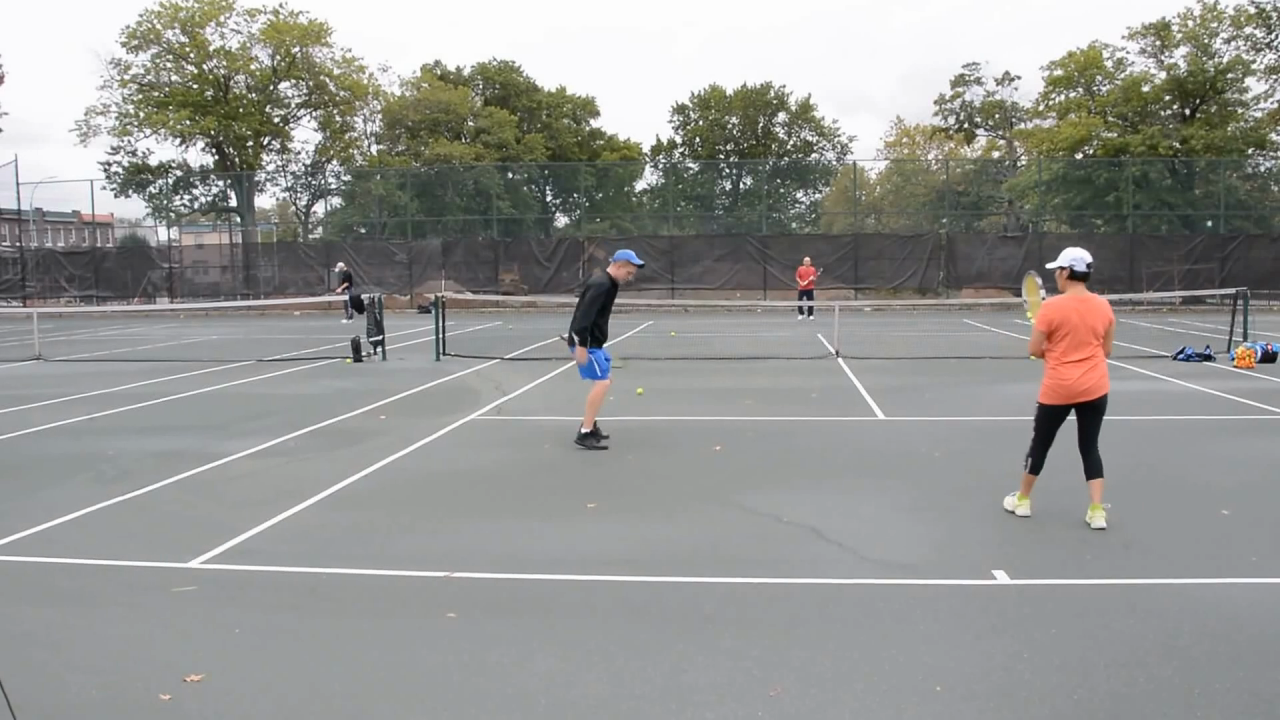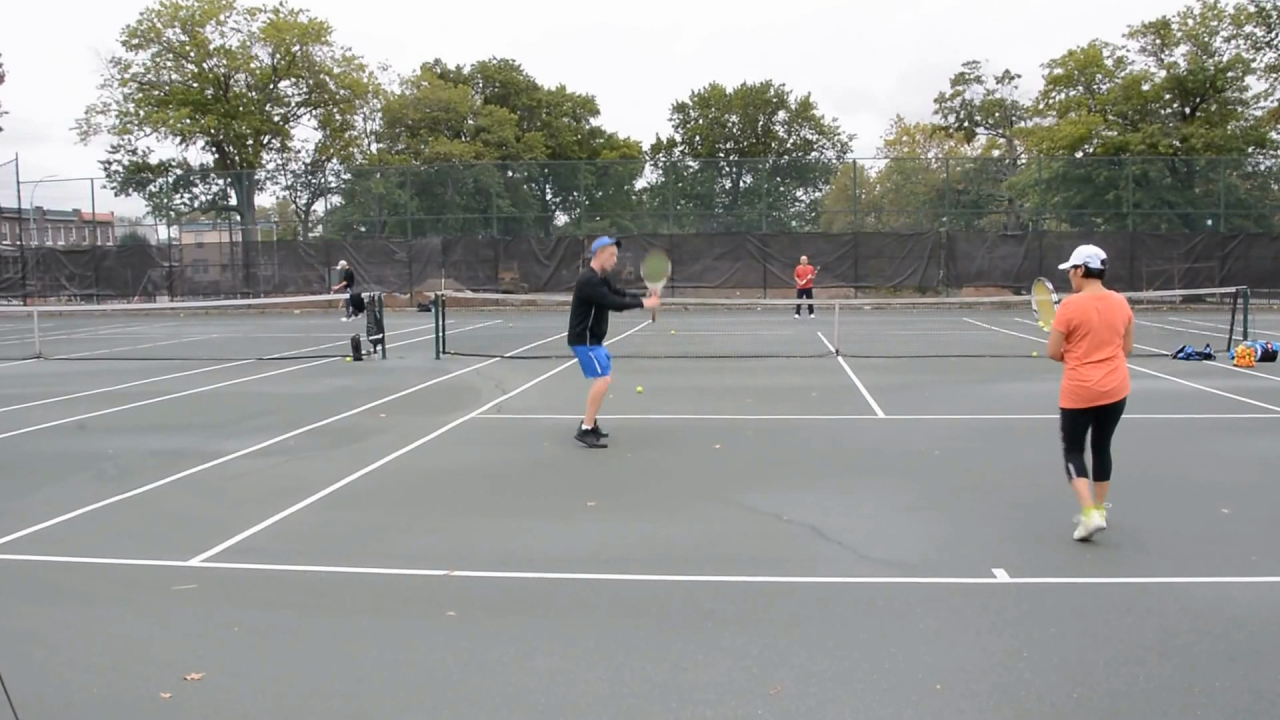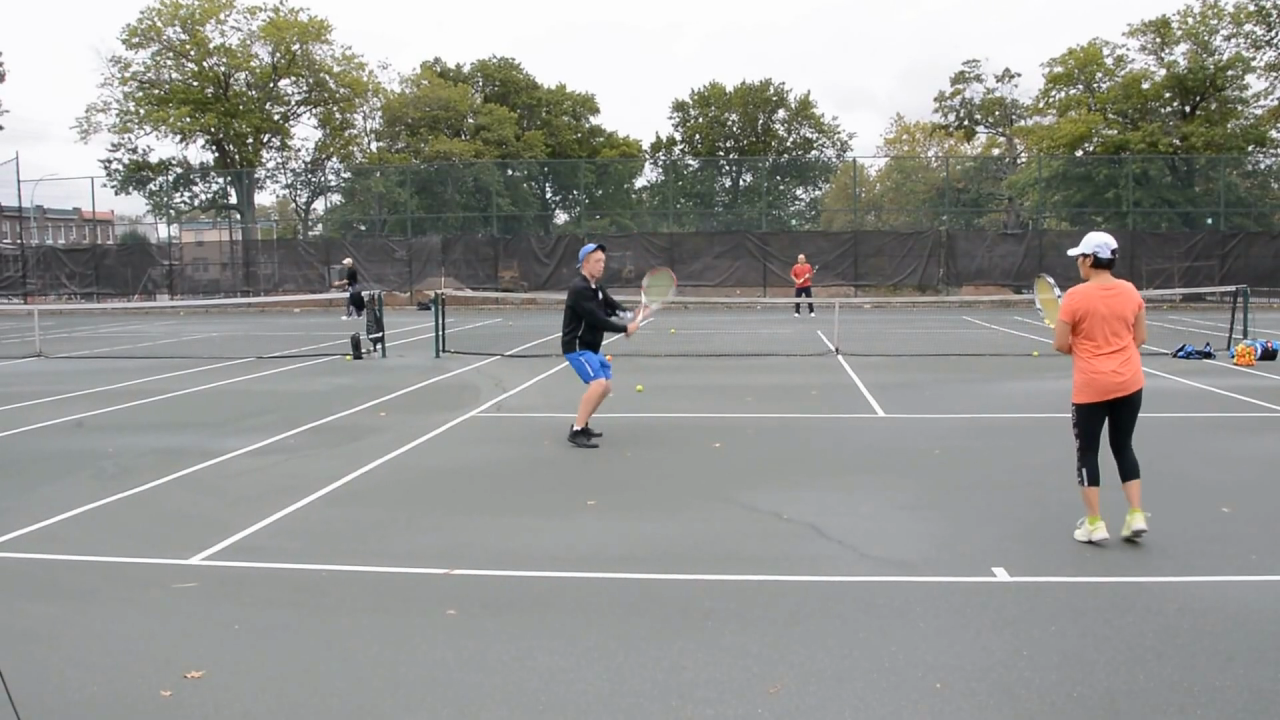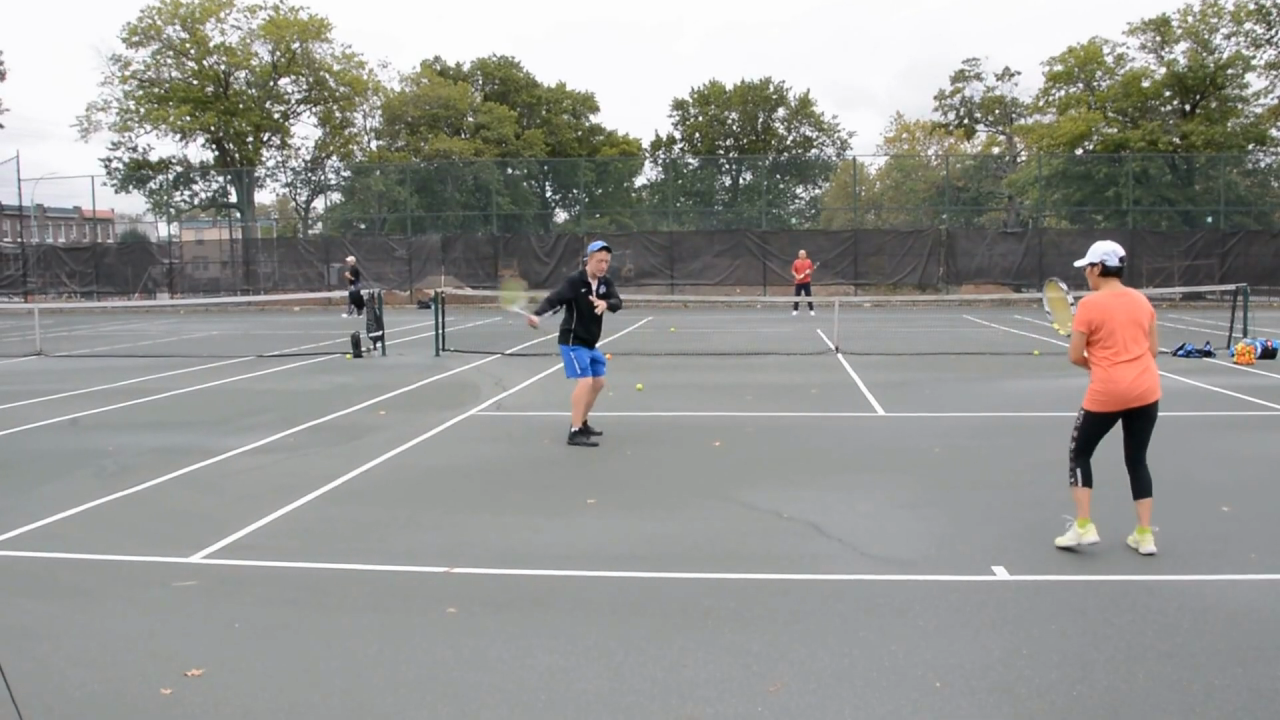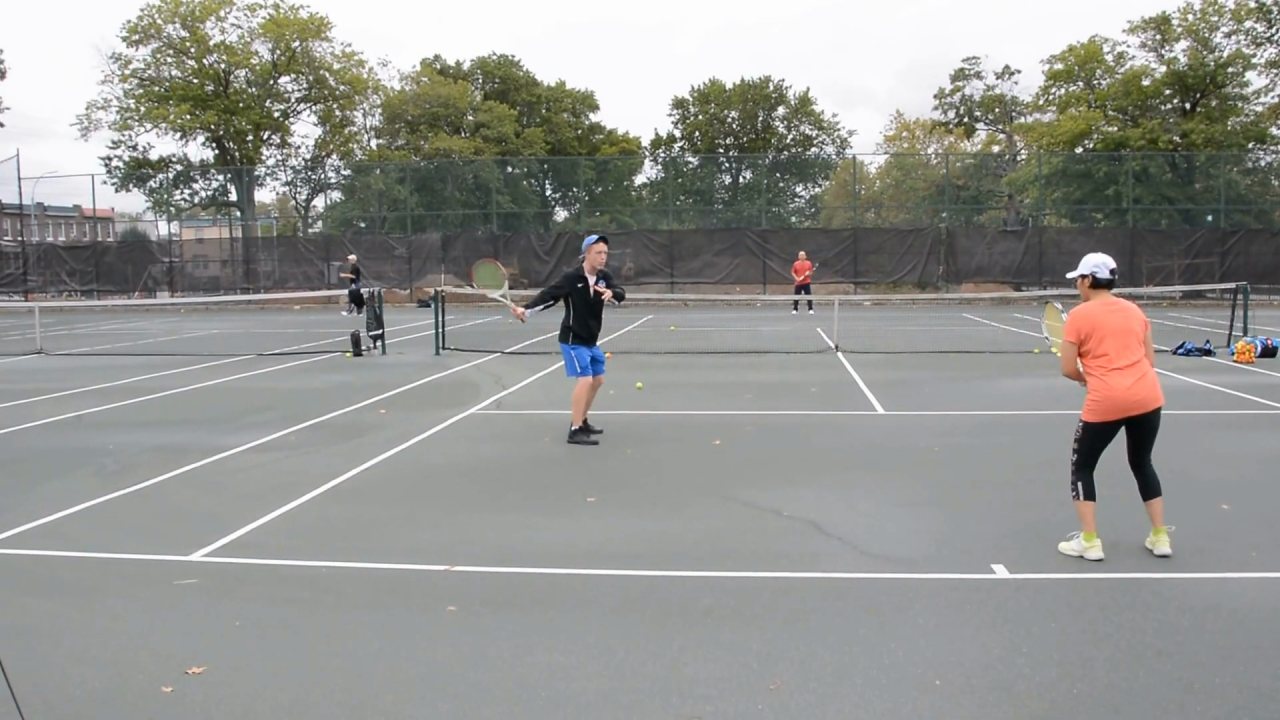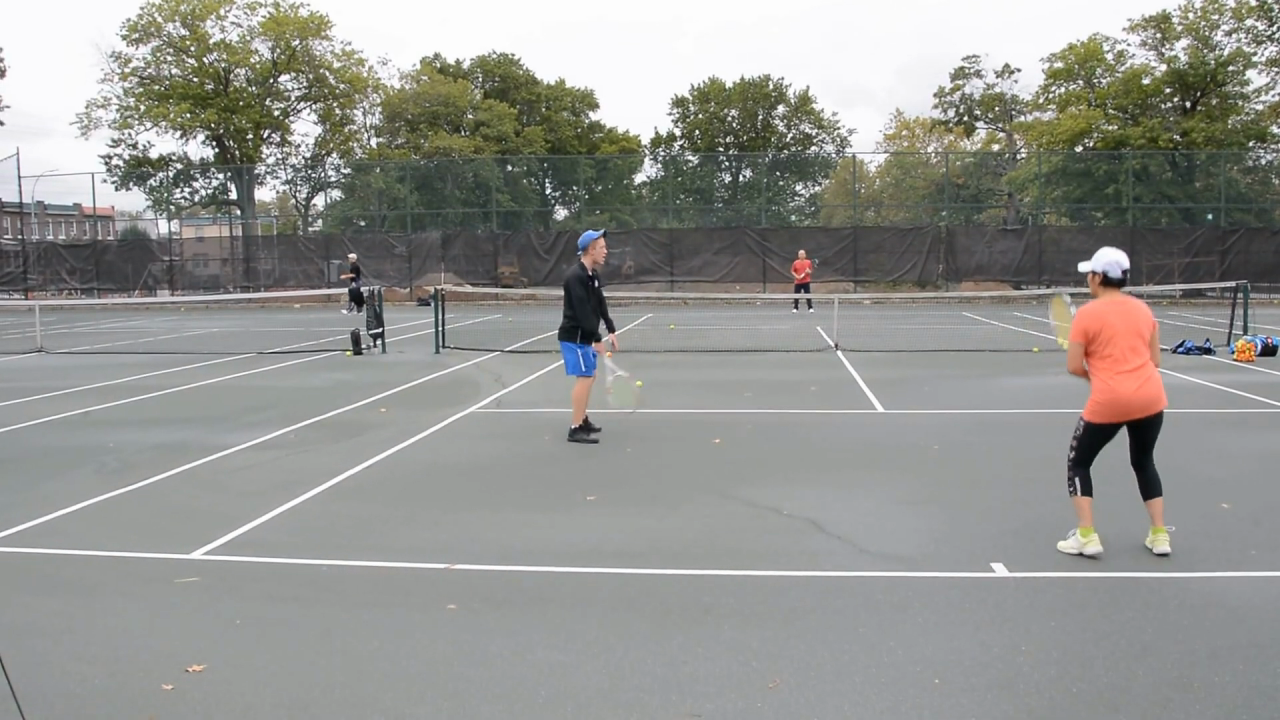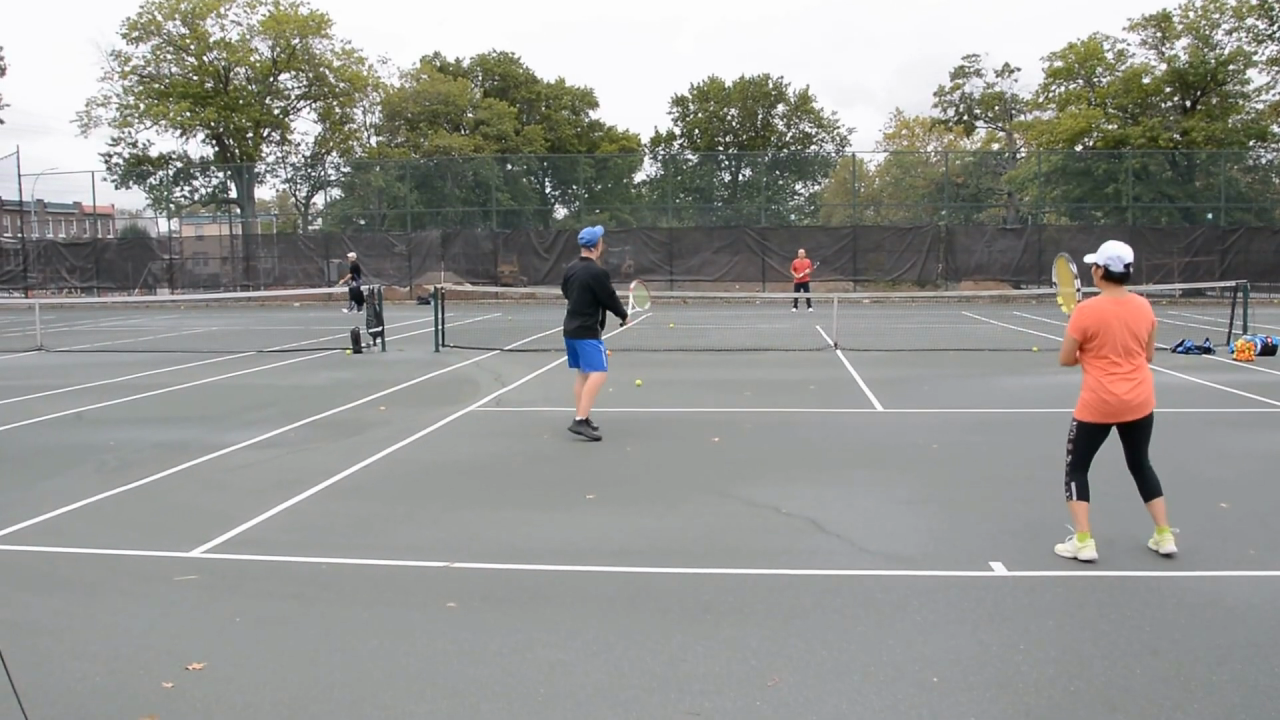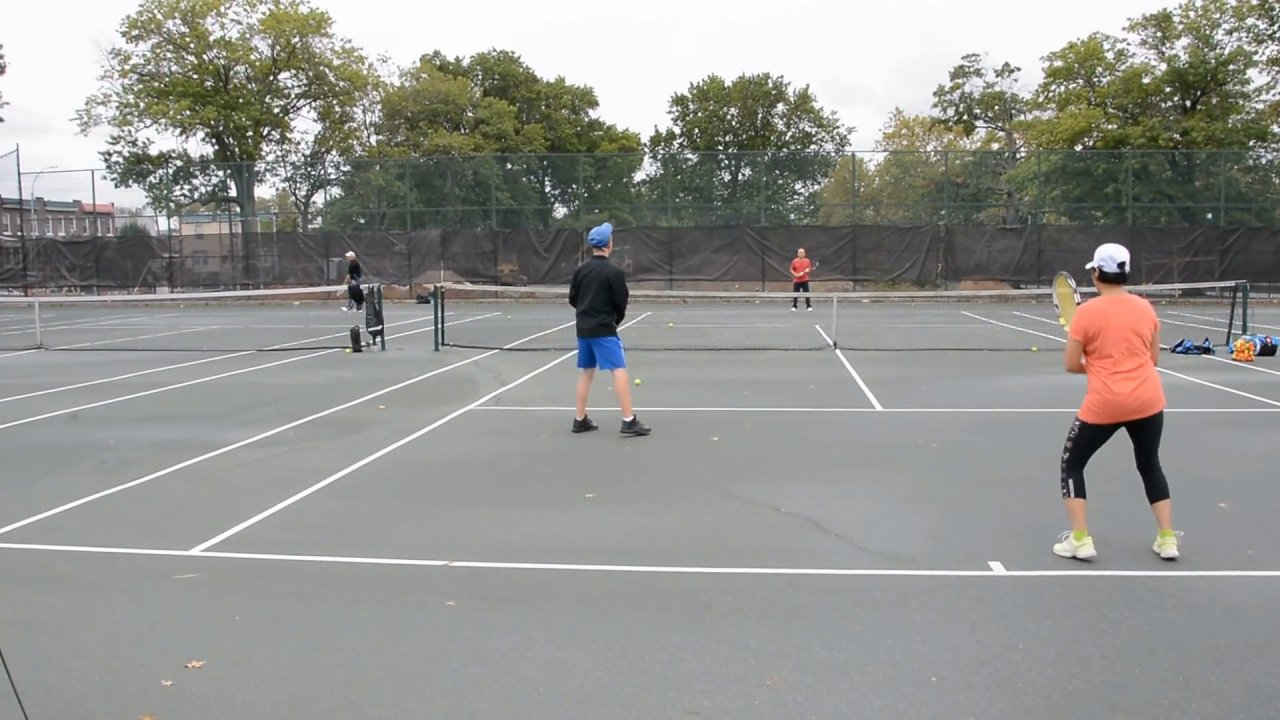
dt=0.4s
person 1, frame 1
left shoulder: (1052, 307)
right shoulder: (1103, 305)
left elbow: (1035, 349)
right elbow: (1107, 350)
left hip: (1058, 389)
right hip: (1095, 388)
left knee: (1040, 443)
right knee: (1090, 448)
left ankle: (1022, 500)
right ankle: (1097, 511)
person 1, frame 2
left shoulder: (1070, 305)
right shoulder: (1121, 303)
left elbow: (1053, 352)
right elbow: (1127, 349)
left hip: (1079, 392)
right hip: (1115, 389)
left knee: (1073, 452)
right knee: (1101, 447)
left ankle: (1090, 513)
right ankle: (1099, 510)
person 1, frame 3
left shoulder: (1075, 296)
right shoulder: (1131, 292)
left elbow: (1060, 344)
right elbow: (1140, 338)
left hip: (1092, 387)
right hip: (1129, 383)
left knee: (1087, 452)
right knee: (1123, 447)
left ankle: (1094, 524)
right ankle: (1136, 516)
person 1, frame 4
left shoulder: (1090, 304)
right shoulder: (1142, 301)
left elbow: (1075, 356)
right elbow: (1153, 349)
left hip: (1107, 394)
right hip: (1146, 392)
left knee: (1079, 454)
right knee: (1137, 460)
left ankle: (1084, 528)
right ankle: (1145, 535)
person 1, frame 5
left shoulder: (1078, 316)
right shoulder: (1135, 311)
left elbow: (1068, 369)
right elbow: (1149, 360)
left hip: (1105, 404)
right hip: (1147, 398)
left knee: (1081, 467)
right knee: (1141, 464)
left ankle: (1089, 541)
right ankle: (1160, 537)
person 1, frame 6
left shoulder: (1087, 314)
right shoulder: (1143, 310)
left elbow: (1074, 367)
right elbow: (1155, 361)
left hip: (1108, 403)
right hip: (1150, 400)
left knee: (1078, 464)
right knee: (1143, 463)
left ankle: (1087, 537)
right ankle: (1159, 536)
person 1, frame 7
left shoulder: (1086, 311)
right shoulder: (1144, 308)
left elbow: (1066, 359)
right elbow: (1148, 356)
left hip: (1097, 406)
right hip: (1140, 402)
left knee: (1076, 467)
right knee: (1140, 465)
left ankle: (1083, 542)
right ankle: (1165, 536)
person 1, frame 8
left shoulder: (1086, 312)
right shoulder: (1146, 308)
left elbow: (1071, 364)
right elbow: (1154, 359)
left hip: (1103, 405)
right hip: (1147, 402)
left knee: (1071, 464)
right knee: (1150, 466)
left ankle: (1080, 539)
right ankle: (1168, 540)
person 2, frame 1
left shoulder: (608, 283)
right shoulder: (601, 284)
right elbow: (586, 313)
right wrist: (580, 343)
left hip: (592, 342)
right hip: (586, 343)
left knee: (604, 381)
right knee: (601, 383)
left ankle: (589, 425)
right ankle: (585, 433)
person 2, frame 2
left shoulder: (602, 278)
right shoulder: (588, 280)
left elbow: (620, 295)
right elbow: (613, 303)
left wrist: (645, 297)
right wrist: (643, 303)
left hip: (593, 340)
right hip: (584, 340)
left knee: (602, 380)
right knee: (602, 380)
left ankle: (589, 423)
right ankle: (586, 429)
person 2, frame 3
left shoulder: (596, 286)
right shoulder: (579, 289)
left elbow: (612, 307)
right elbow: (598, 319)
left wrist: (630, 317)
right wrist: (625, 329)
left hip: (590, 348)
right hip: (576, 347)
left knee: (605, 386)
right knee: (598, 383)
left ankle: (581, 425)
right ankle: (577, 432)
person 2, frame 4
left shoulder: (606, 282)
right shoulder: (574, 281)
left elbow: (617, 303)
right elbow: (552, 300)
left wrist: (606, 304)
right wrist: (536, 315)
left hip: (590, 343)
right hip: (573, 342)
left knee: (598, 382)
right knee: (585, 382)
left ankle: (582, 423)
right ankle: (575, 432)
person 2, frame 5
left shoulder: (604, 277)
right shoulder: (571, 278)
left elbow: (621, 294)
right elbow: (547, 296)
left wrist: (611, 293)
right wrist: (525, 309)
left hip: (591, 341)
right hip: (574, 340)
left knee: (597, 380)
right knee: (584, 380)
left ankle: (582, 421)
right ankle: (575, 430)
person 2, frame 6
left shoulder: (593, 275)
right shoulder: (576, 276)
left elbow: (599, 304)
right elbow: (583, 311)
left wrist: (611, 330)
right wrist: (597, 339)
left hip: (585, 337)
right hip: (576, 337)
left knee: (588, 377)
right knee: (585, 378)
left ankle: (581, 419)
right ankle: (575, 429)
person 2, frame 7
left shoulder: (572, 269)
right shoulder: (597, 272)
left elbow: (566, 292)
right elbow: (610, 298)
right wrist: (623, 315)
left hip: (571, 329)
right hip: (588, 331)
left knee: (583, 373)
right knee: (598, 374)
left ankle: (582, 418)
right ankle: (580, 420)
person 2, frame 8
left shoulder: (581, 270)
right shoulder: (614, 272)
left elbow: (573, 299)
right elbow: (621, 302)
right wrist: (617, 319)
left hip: (583, 329)
right hip: (604, 330)
left knee: (587, 373)
right knee: (619, 371)
left ankle: (580, 420)
right ankle: (628, 421)
